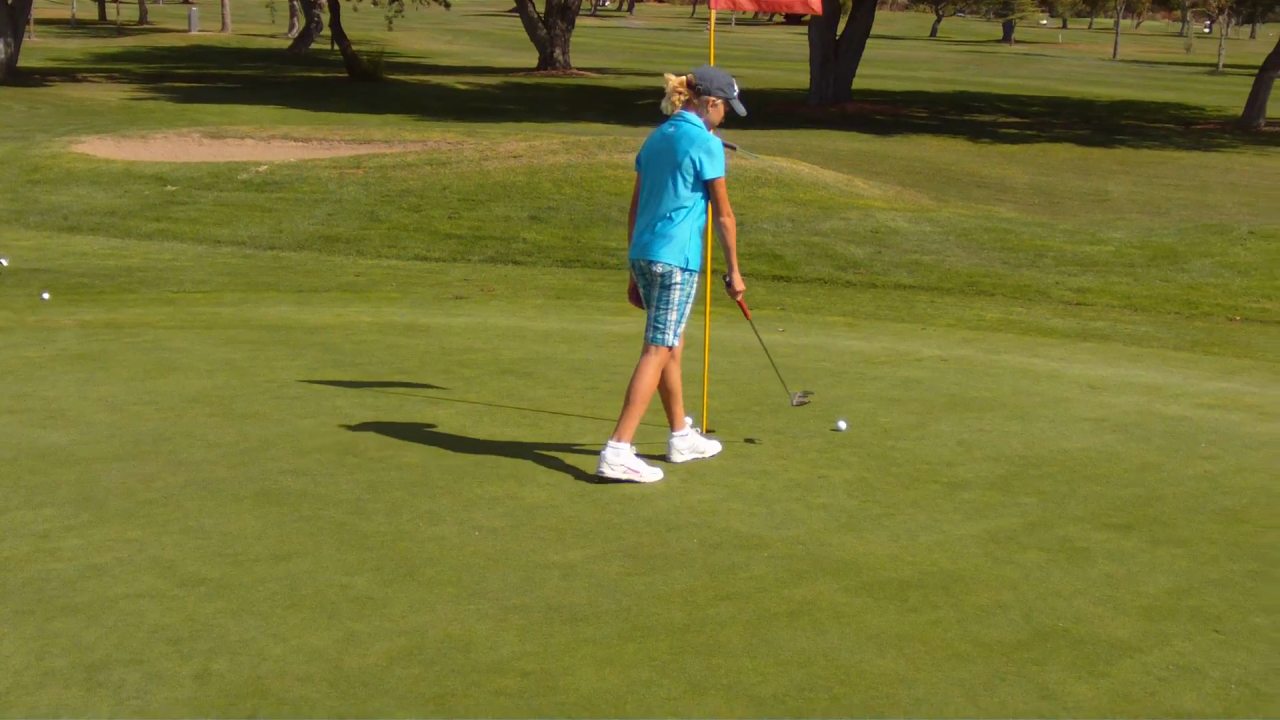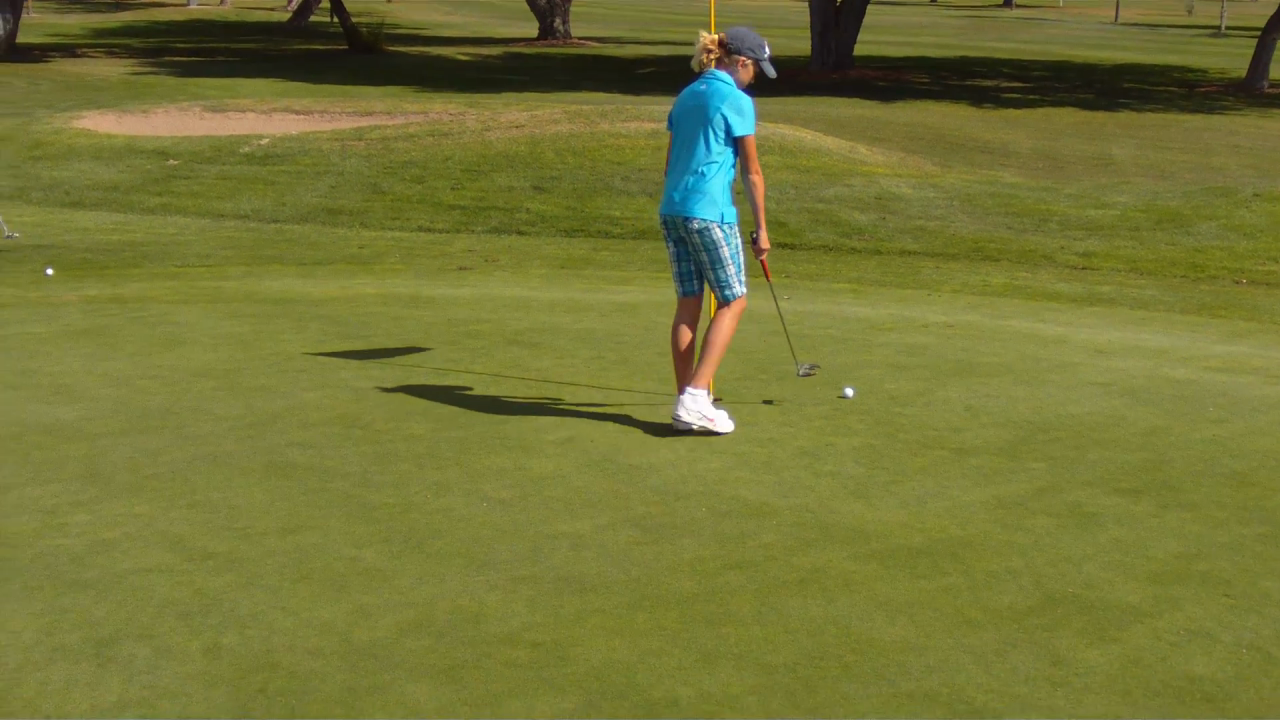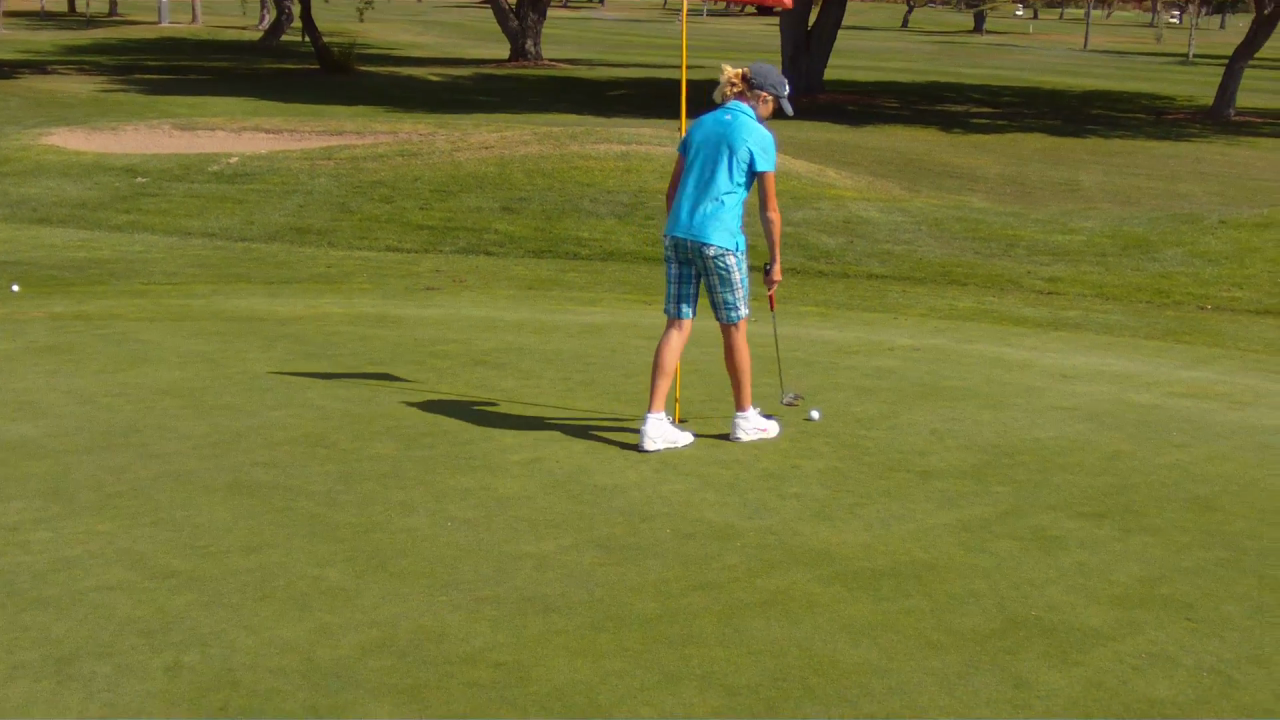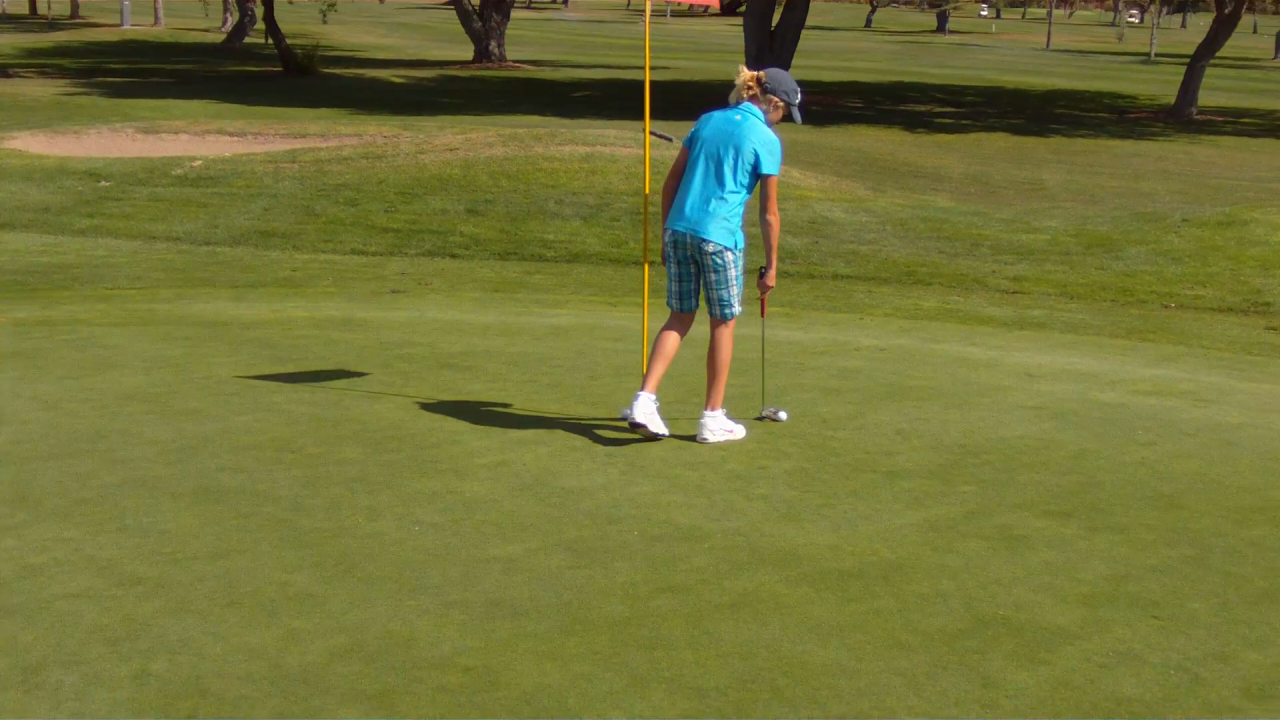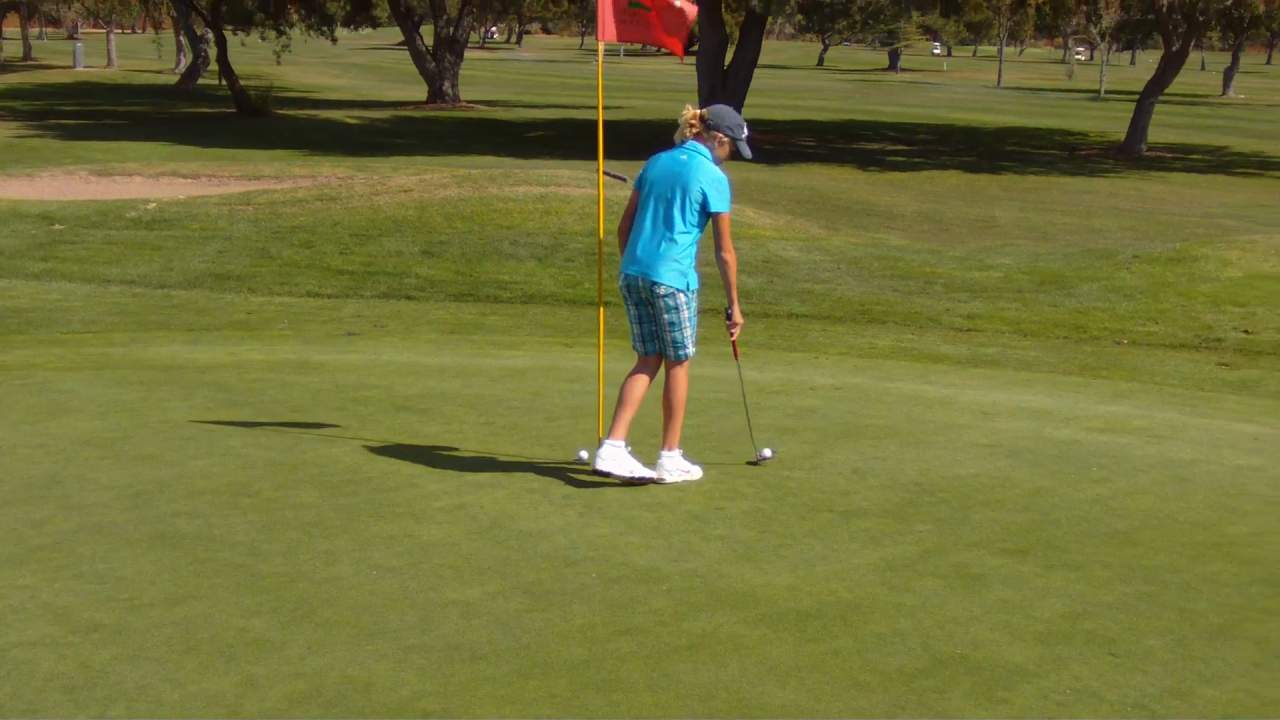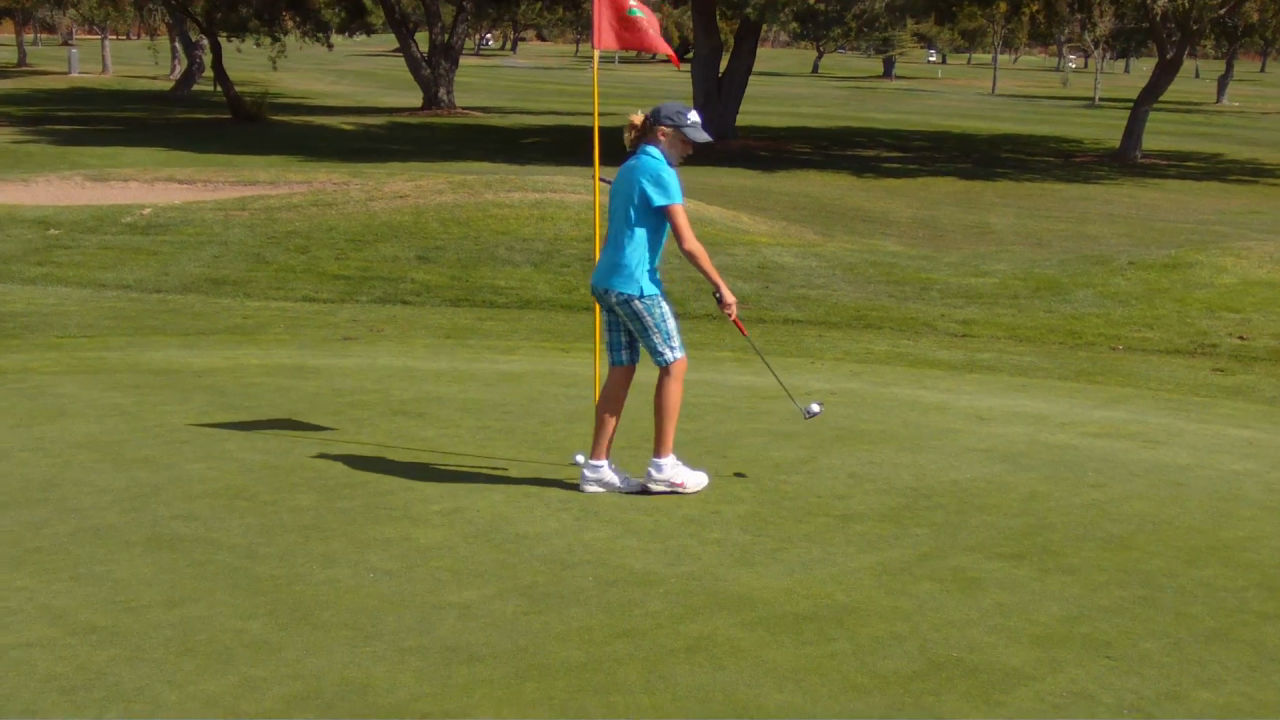
dt=0.4s
person 1, frame 1
left shoulder: (656, 138)
right shoulder: (706, 143)
left elbow: (635, 209)
right elbow: (723, 214)
left wrist: (636, 270)
right wrist: (734, 270)
left hip: (643, 255)
right hip: (676, 258)
left knee: (671, 345)
right knee: (658, 351)
left ankle: (681, 436)
right ankle: (618, 450)
person 1, frame 2
left shoulder: (687, 96)
right shoulder: (737, 101)
right elbow: (752, 172)
right wrist: (762, 228)
left hip: (672, 210)
right hip: (710, 213)
left knee: (689, 304)
right knee: (733, 302)
left ankle: (689, 401)
right ankle: (694, 395)
person 1, frame 3
left shoulder: (701, 125)
right shoulder: (759, 136)
left elbow: (674, 188)
right elbow: (769, 208)
right wrist: (775, 261)
left hip: (679, 234)
right hip: (720, 241)
left knee: (678, 326)
right knee: (735, 327)
left ankle: (655, 422)
right ankle: (745, 417)
person 1, frame 4
left shoulder: (708, 121)
right shoulder: (766, 140)
left elbow: (671, 182)
right elbow: (769, 212)
left wrist: (668, 231)
right wrist: (771, 266)
left hip: (679, 230)
right hip: (720, 237)
left knee: (679, 317)
right knee: (723, 324)
left ankle: (645, 399)
right ankle: (712, 417)
person 1, frame 5
left shoulder: (656, 162)
right shoulder: (713, 178)
left elbow: (624, 226)
right elbow: (724, 251)
right wrist: (734, 304)
left hip: (633, 274)
right hip: (673, 279)
left knee: (648, 361)
right knee: (677, 365)
left ankle: (612, 448)
right ankle: (670, 458)
person 1, frame 6
left shoulder: (628, 170)
right shoulder: (659, 173)
right elbow: (687, 243)
right wrist: (721, 288)
left hip: (606, 281)
right hip: (635, 285)
left knee: (620, 373)
right knee: (673, 366)
left ankle: (597, 468)
right ankle: (664, 466)
